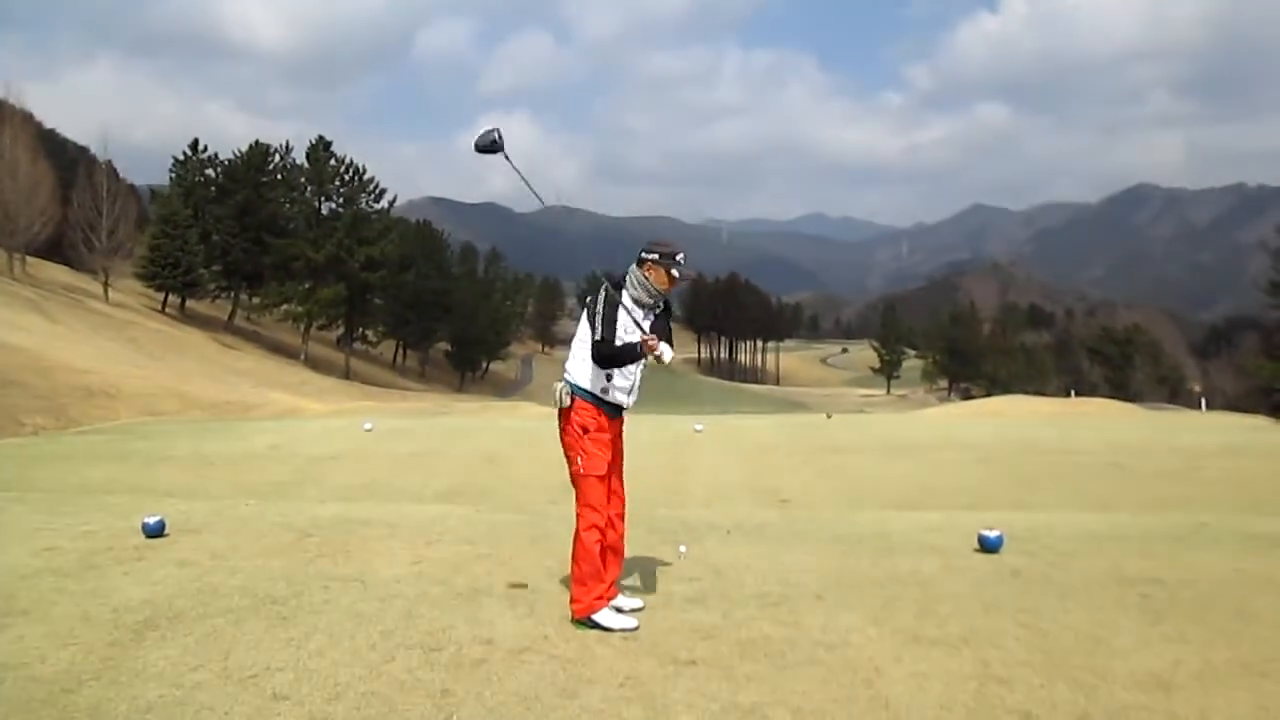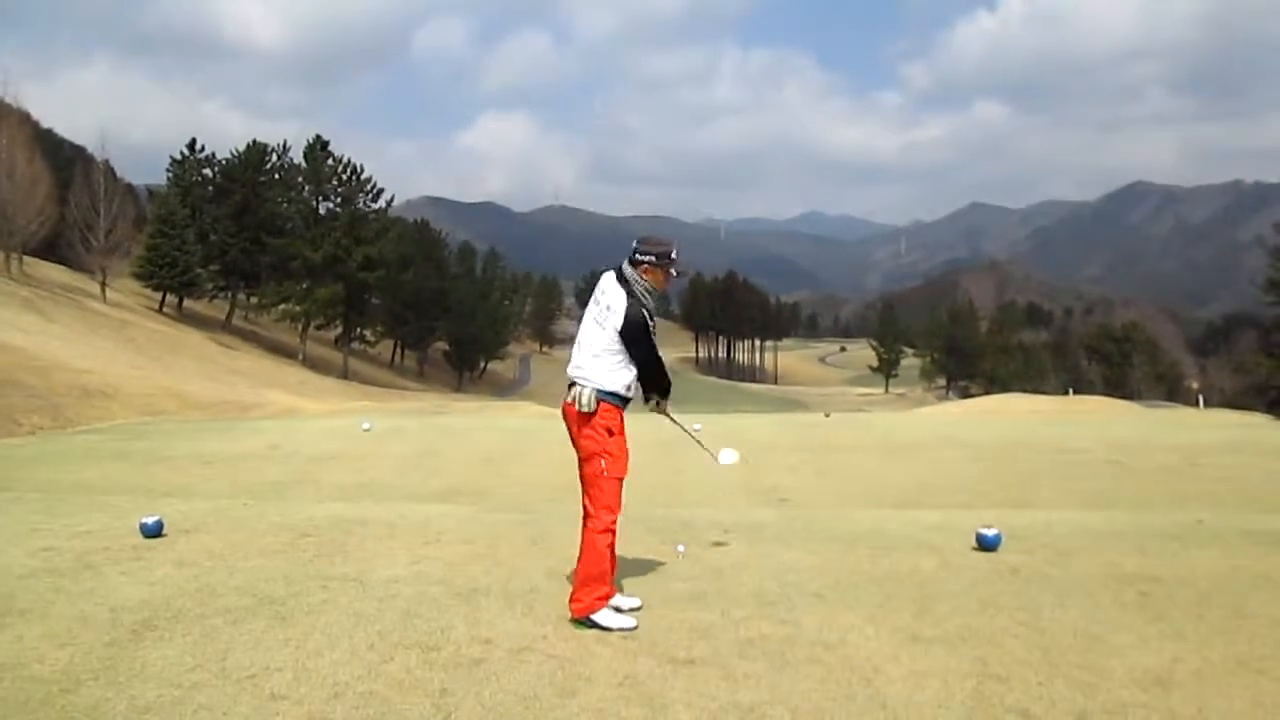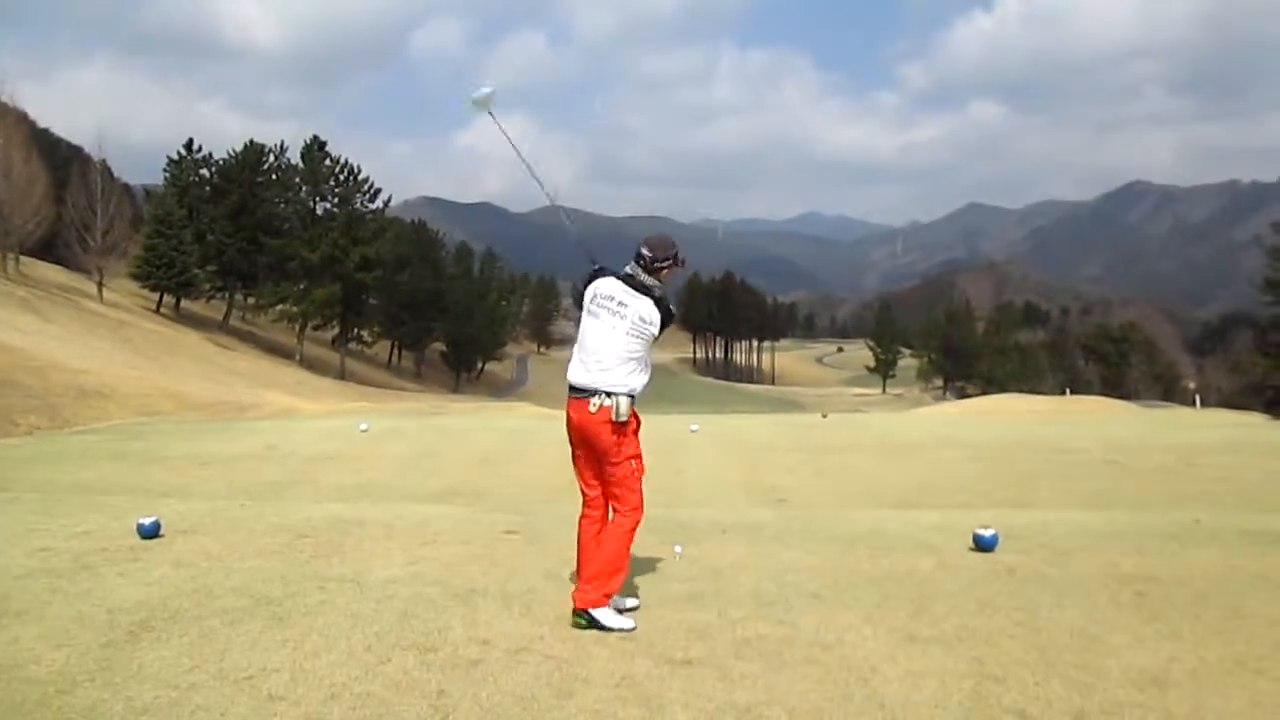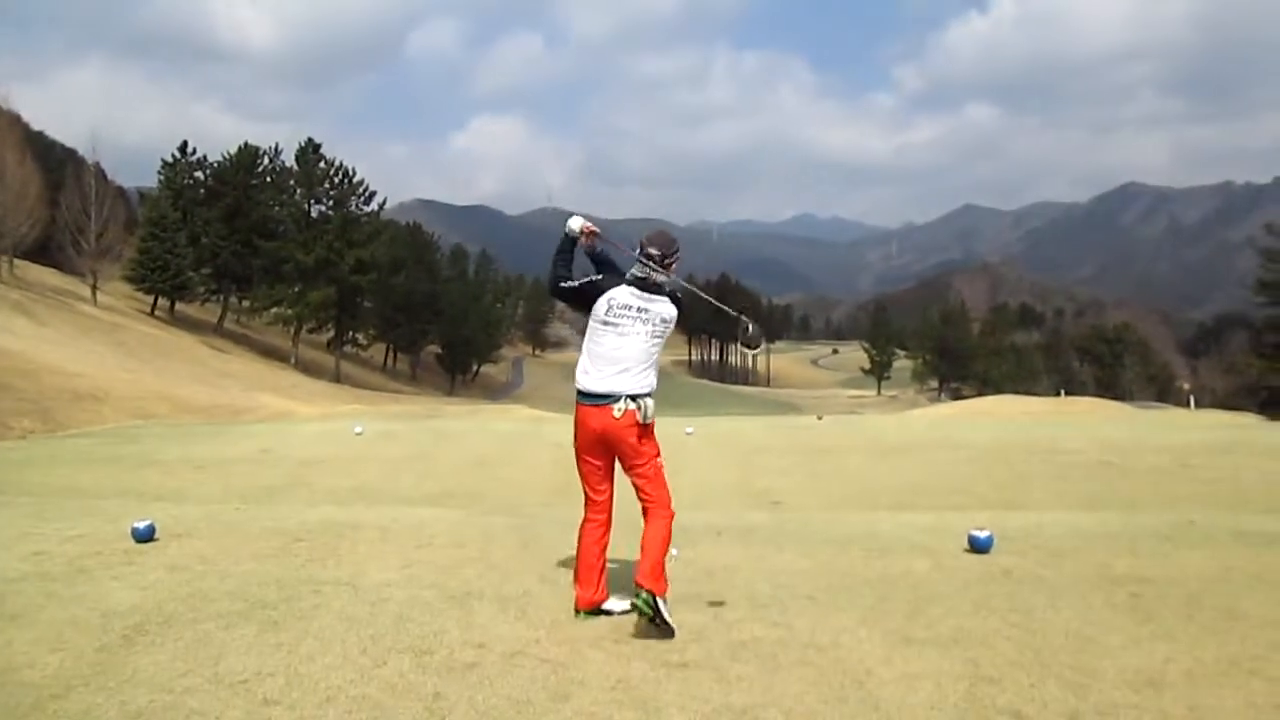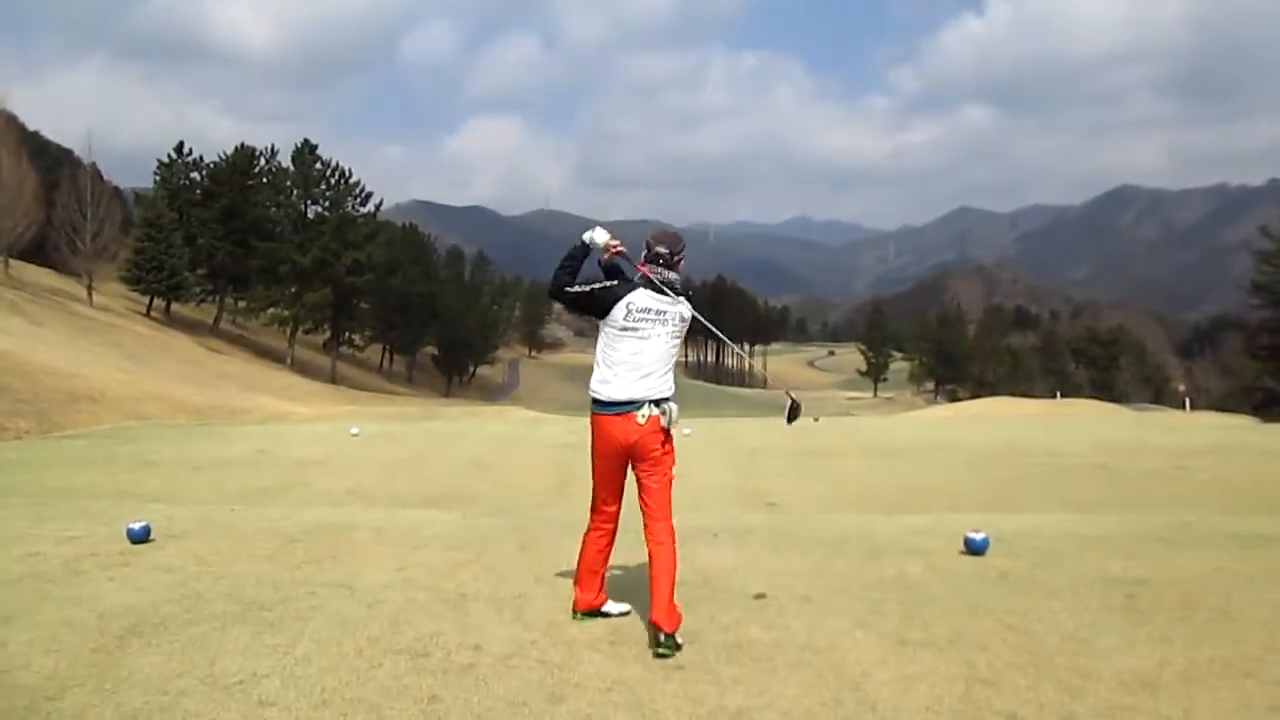
dt=0.2s
person 1, frame 1
left shoulder: (657, 311)
right shoulder: (609, 297)
left elbow: (664, 344)
right elbow: (603, 355)
left wrist: (661, 350)
right wrist: (639, 348)
left hip: (611, 416)
right hip: (584, 412)
left knee: (613, 509)
right knee: (593, 510)
left ankle: (605, 591)
right ankle: (587, 603)
person 1, frame 2
left shoulder: (612, 282)
right shoulder: (632, 311)
right elbow: (648, 360)
left wrist: (649, 390)
right wrist: (658, 391)
left hip: (588, 405)
right hip: (598, 410)
left knee: (602, 505)
right knee: (603, 508)
left ankle: (601, 590)
right ankle: (587, 603)
person 1, frame 3
left shoulder: (598, 283)
right shoulder: (659, 313)
left hip: (578, 405)
right hip: (612, 414)
left knee: (595, 503)
right knee: (627, 508)
left ankle: (596, 590)
right ankle: (592, 599)
person 1, frame 4
left shoulder: (604, 291)
right shoulder: (671, 308)
left elbow: (557, 285)
left wrist: (571, 234)
right wrist: (594, 250)
left hip: (587, 412)
right hip: (630, 416)
left knee: (597, 506)
right knee: (658, 507)
left ankle: (589, 594)
right ankle: (649, 587)
person 1, frame 5
left shoulder: (617, 296)
right shoulder: (684, 309)
left elbow: (559, 288)
left wrist: (589, 243)
right wrist: (612, 264)
left hip: (607, 420)
right hip: (652, 423)
left knee: (603, 514)
right knee: (659, 525)
left ankle: (589, 598)
right ankle: (664, 625)
